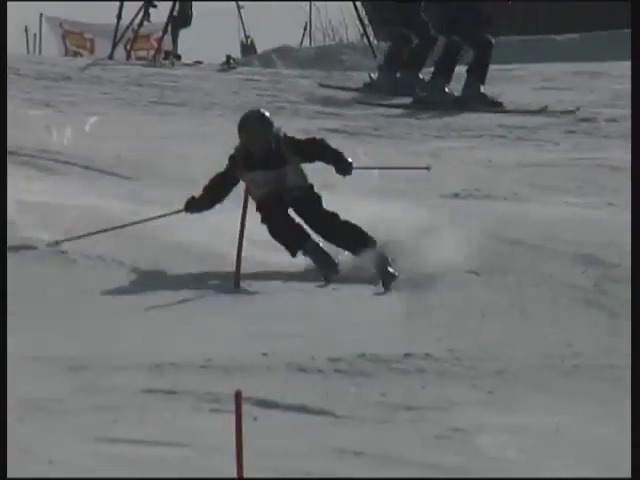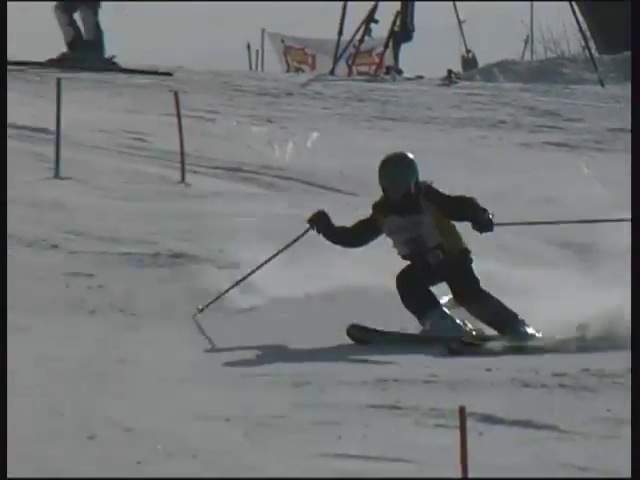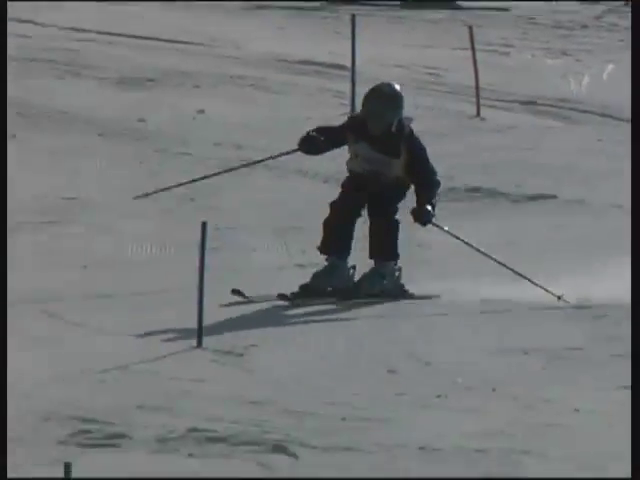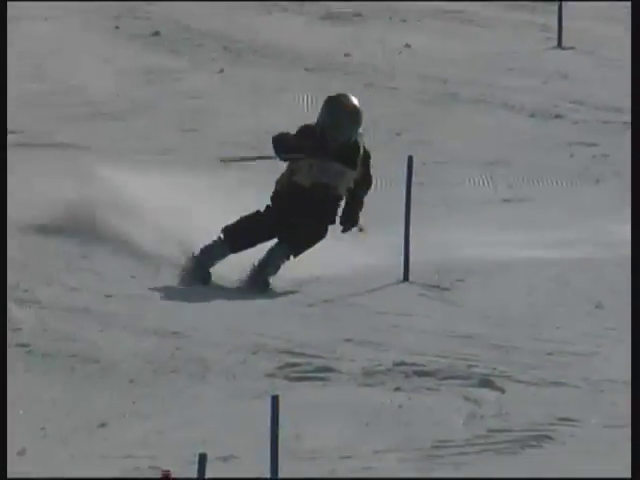
dt=0.4s
person 1, frame 1
left shoulder: (286, 147)
right shoulder: (240, 161)
left elbow: (316, 147)
right elbow: (220, 186)
left wrist: (339, 160)
right wrist: (199, 202)
left hip: (297, 191)
right hip: (268, 199)
left knee: (325, 223)
right knee: (275, 219)
left ankle: (373, 254)
right ankle: (320, 257)
person 1, frame 2
left shoulder: (427, 197)
right shoulder: (383, 212)
left elbow: (460, 206)
right elbow: (356, 236)
left wrist: (479, 217)
right wrist: (326, 227)
left hip: (452, 255)
right hip: (424, 262)
left knee: (468, 293)
right knee: (406, 281)
left ankle: (517, 328)
right ankle: (442, 323)
person 1, frame 3
left shoulder: (406, 140)
right shoulder: (356, 128)
left elbow: (425, 174)
right elbow: (327, 137)
left wrist: (425, 203)
right wrist: (312, 140)
left hip: (392, 184)
right hip: (361, 179)
left knee: (382, 214)
right knee: (342, 212)
left ankle: (385, 271)
right ankle: (337, 269)
person 1, frame 4
left shoulder: (358, 153)
right shoulder: (310, 137)
left elbow: (362, 184)
right elbow: (282, 146)
left wrist: (352, 209)
right wrist: (302, 148)
left hip: (325, 201)
right hip: (295, 191)
left knee: (318, 223)
right knee: (270, 221)
left ankle: (267, 266)
right ankle: (206, 257)
